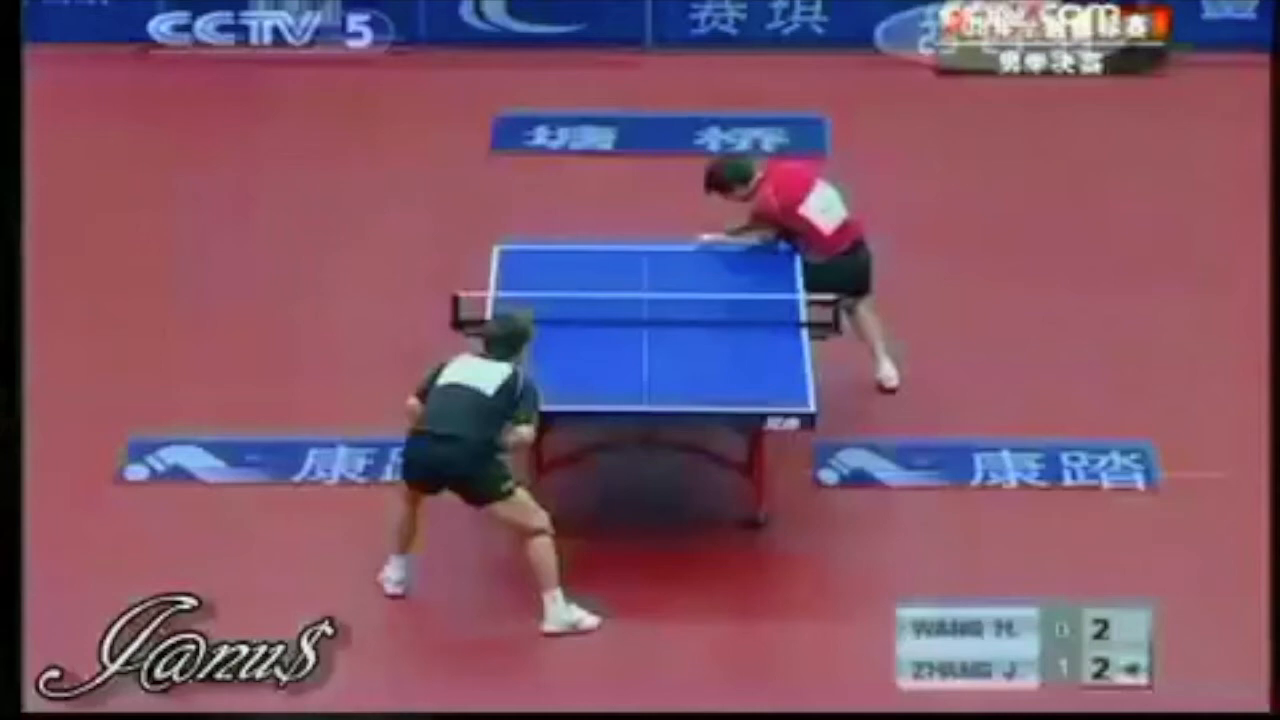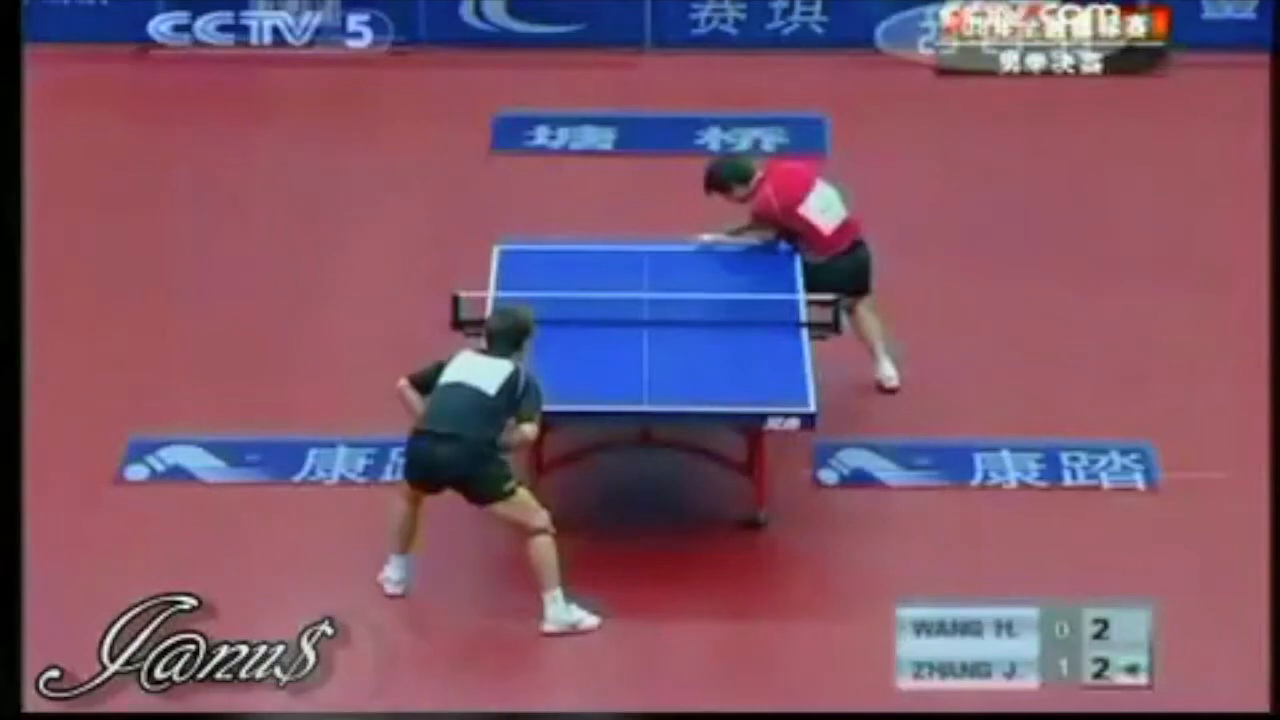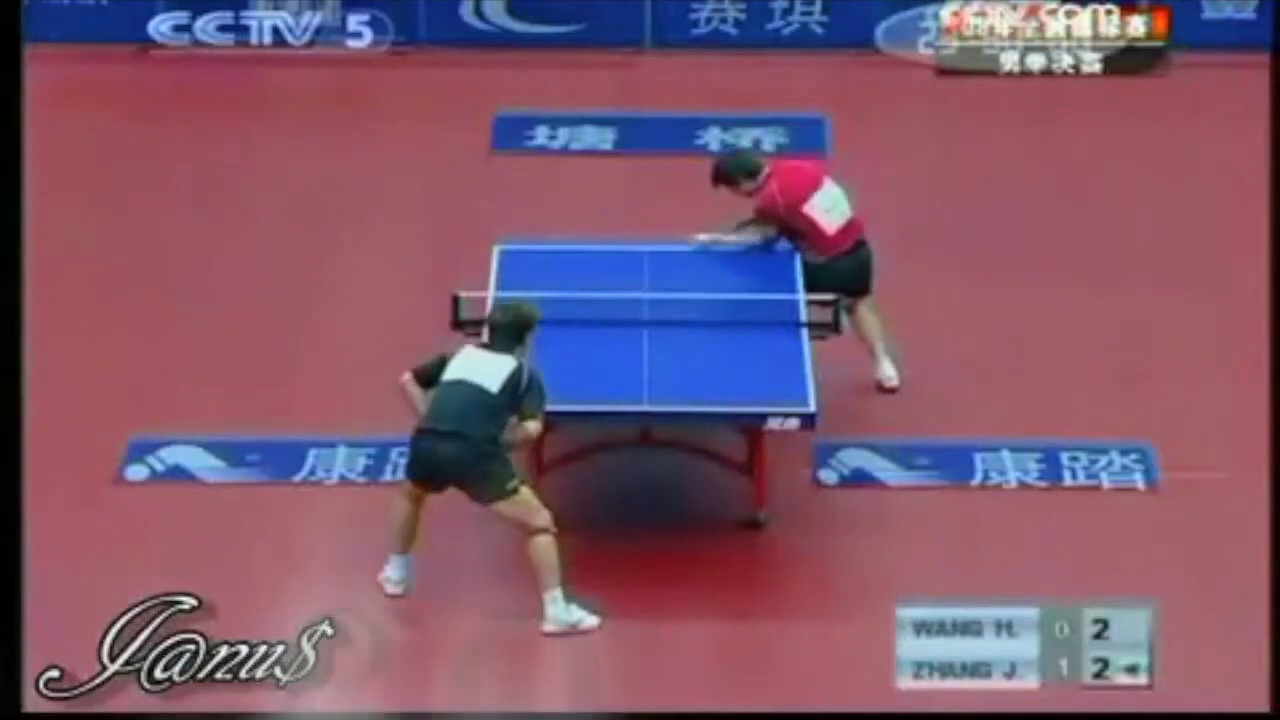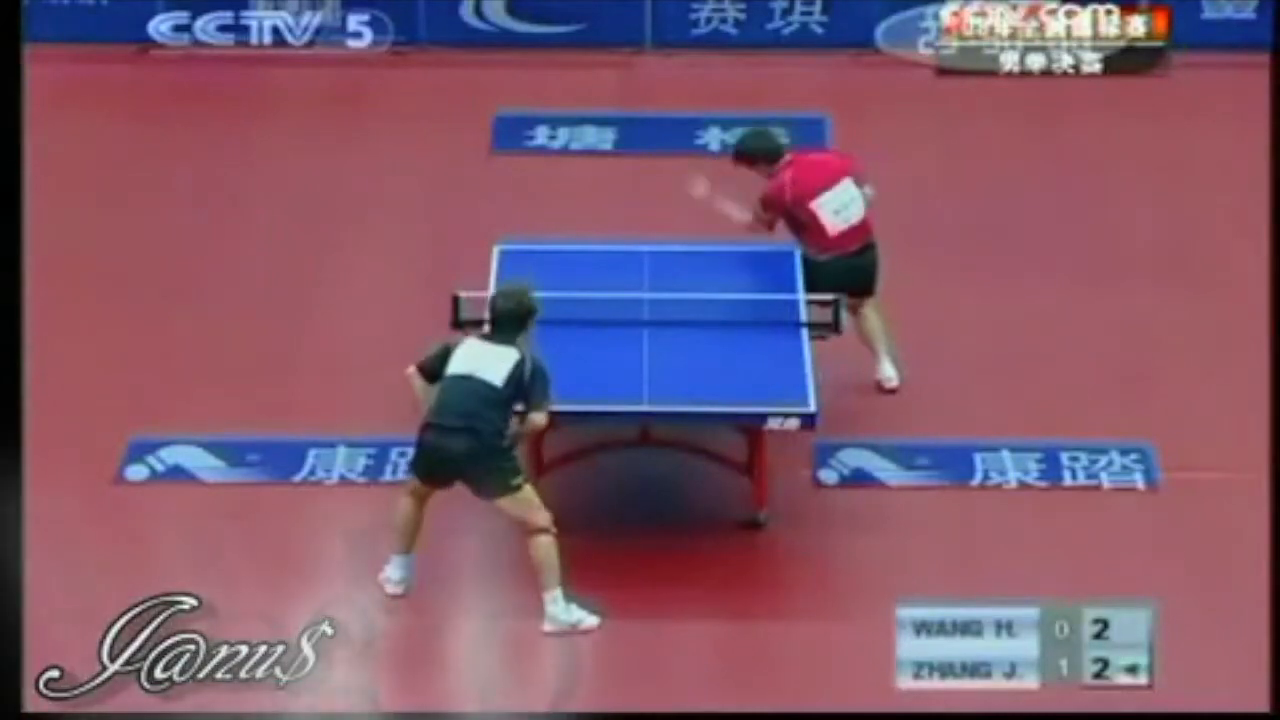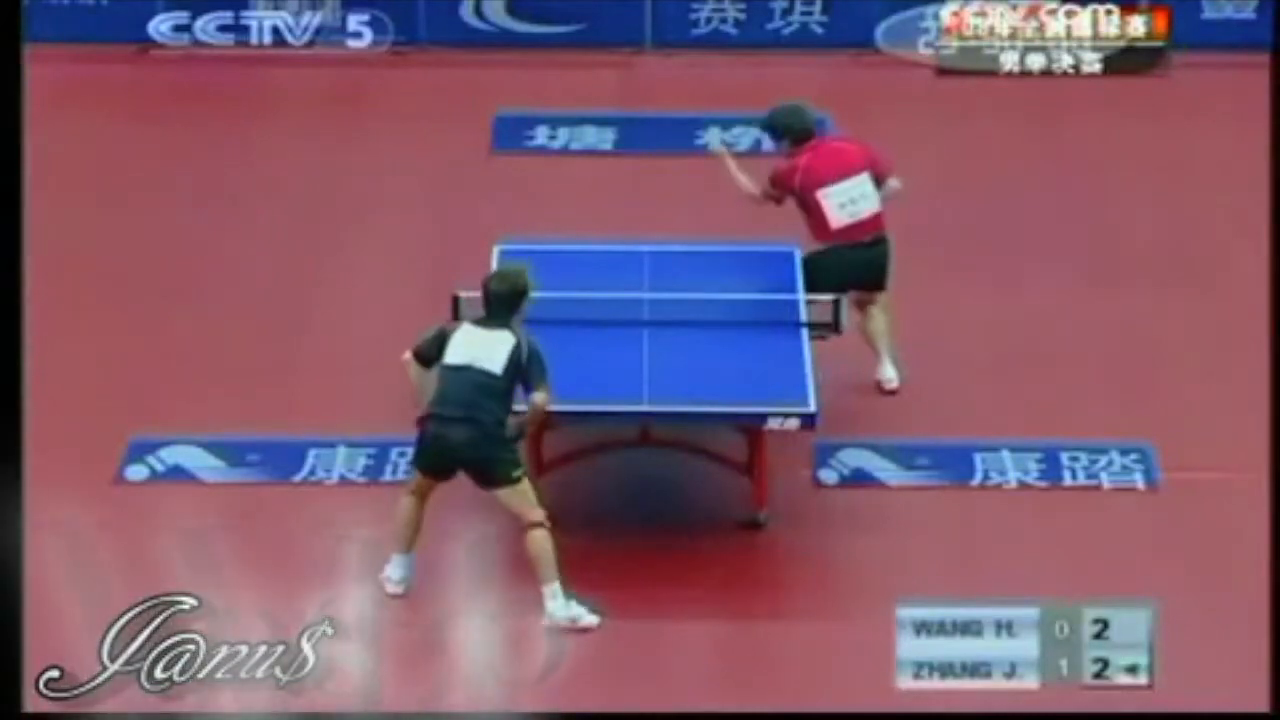
dt=0.2s
person 1, frame 1
left shoulder: (454, 363)
right shoulder: (519, 380)
left elbow: (413, 405)
right elbow: (524, 435)
left hip: (421, 448)
right hip: (470, 457)
left knee: (409, 496)
right knee: (537, 523)
left ankle: (395, 574)
right ankle: (557, 612)
person 1, frame 2
left shoulder: (457, 359)
right shoulder: (521, 377)
left elbow: (405, 387)
right elbow: (528, 433)
left hip: (423, 447)
right hip: (472, 457)
left knee: (409, 495)
right knee: (538, 523)
left ankle: (395, 574)
right ankle: (557, 611)
person 1, frame 3
left shoulder: (459, 354)
right shoulder: (524, 373)
left elbow: (408, 380)
right elbow: (532, 429)
right wrist: (504, 441)
left hip: (427, 445)
right hip: (475, 454)
left knee: (410, 494)
right knee: (540, 522)
left ankle: (395, 574)
right ankle: (557, 611)
person 1, frame 4
left shoulder: (461, 346)
right shoulder: (527, 363)
left elbow: (414, 373)
right elbow: (538, 420)
right wrist: (511, 436)
left hip: (435, 440)
right hip: (482, 449)
left knee: (414, 494)
right knee: (540, 522)
left ankle: (396, 574)
right ankle: (557, 610)
person 1, frame 5
left shoulder: (455, 331)
right shoulder: (523, 345)
left elbow: (411, 359)
right elbow: (540, 400)
left wrist: (425, 409)
right wrist: (521, 428)
left hip: (437, 431)
right hip: (484, 438)
left knee: (416, 492)
right knee: (534, 518)
left ankle: (397, 572)
right ankle: (556, 605)
person 2, frame 1
left shoulder: (765, 203)
right shoulder: (788, 167)
left elbow: (760, 237)
left wrist: (718, 238)
left hip: (828, 266)
right hip: (857, 249)
right knee: (858, 306)
right ankle: (885, 367)
person 2, frame 2
left shoulder: (765, 202)
right shoulder: (787, 167)
left elbow: (762, 237)
left wrist: (717, 238)
left hip: (828, 266)
right hip: (856, 250)
right knee: (858, 306)
right ankle: (885, 368)
person 2, frame 3
left shoulder: (770, 199)
right shoulder: (798, 166)
left elbow: (760, 236)
left wrist: (714, 238)
left hip: (828, 267)
right hip: (859, 250)
right knee: (860, 306)
right ankle: (885, 368)
person 2, frame 4
left shoulder: (779, 188)
right shoulder: (831, 159)
left elbow: (753, 223)
right elbow: (867, 193)
left wrist: (712, 197)
left hip: (828, 265)
right hip: (865, 254)
right knee: (863, 306)
right ankle: (886, 369)
person 2, frame 5
left shoulder: (791, 170)
right shoulder: (856, 149)
left elbow: (758, 194)
right elbow: (893, 186)
left wrist: (727, 158)
left hip: (837, 257)
right hip: (876, 248)
right knee: (870, 304)
right ankle: (886, 369)
